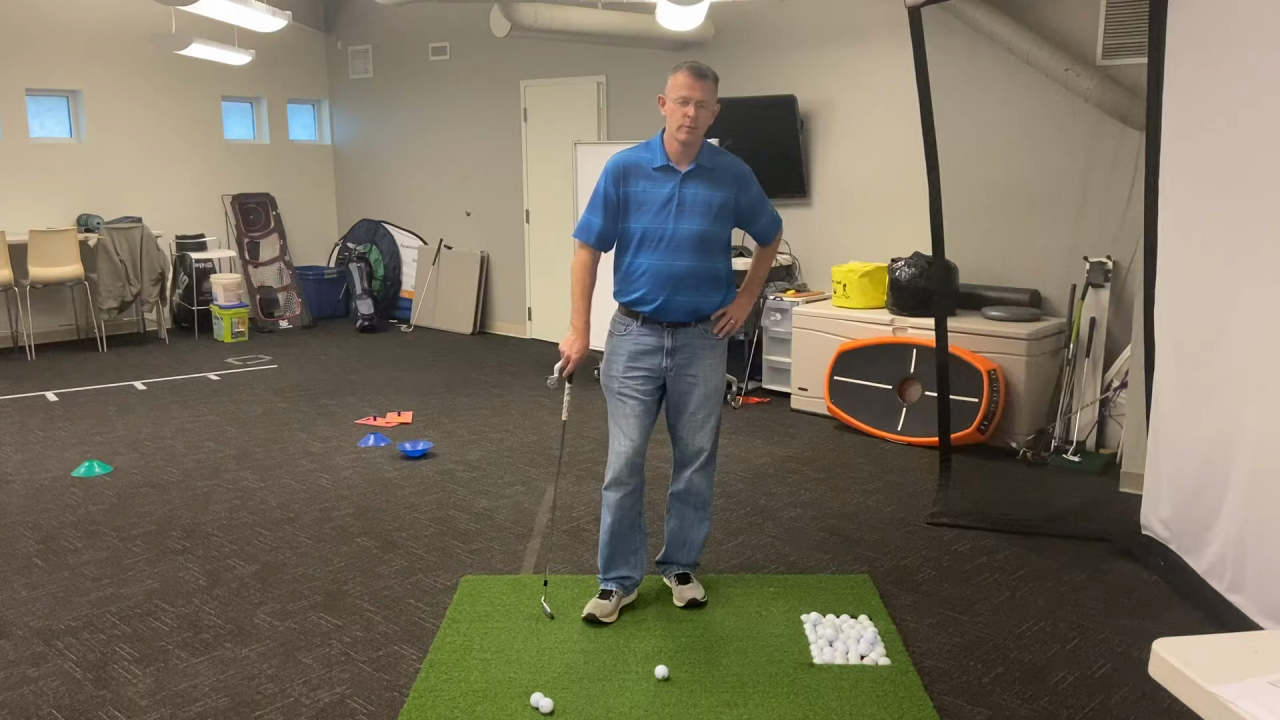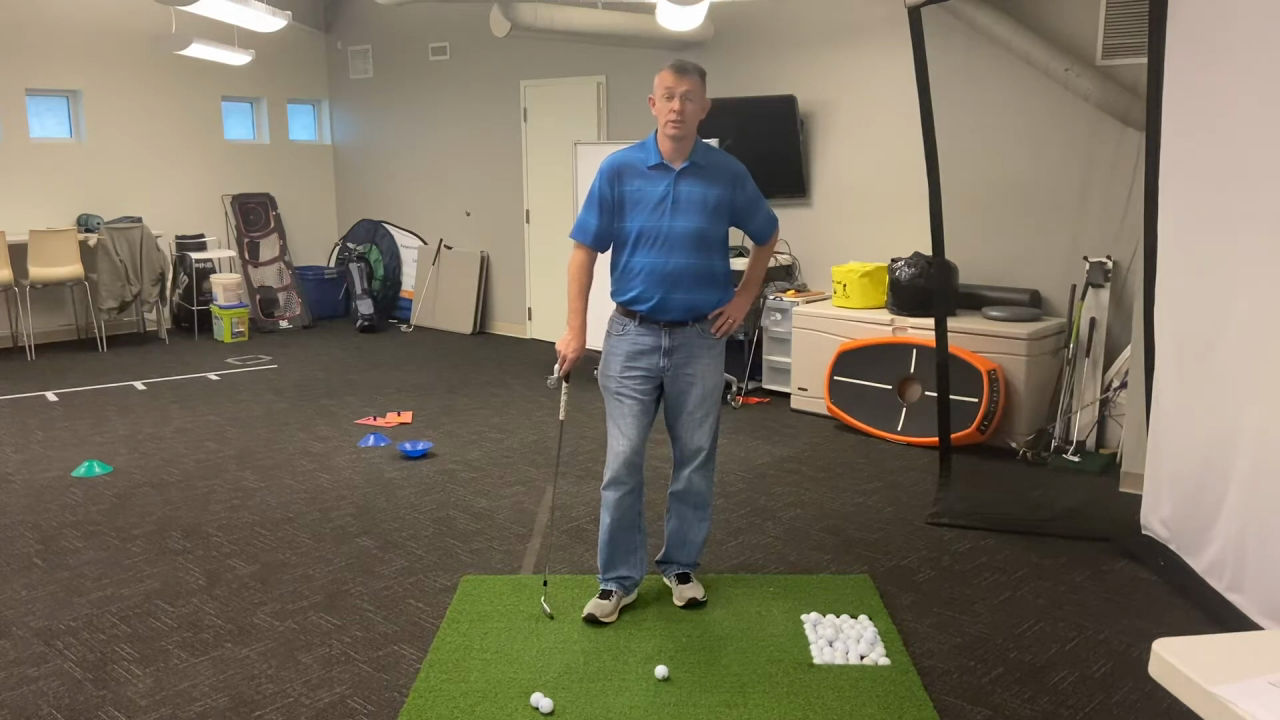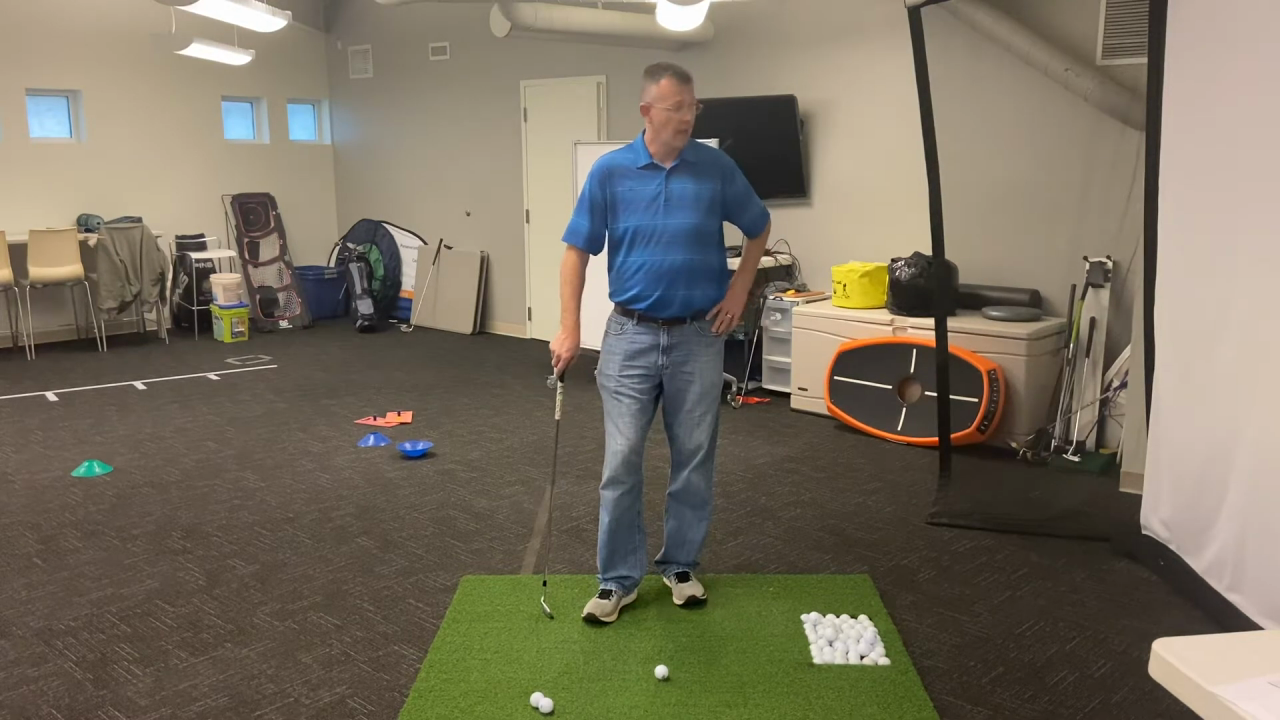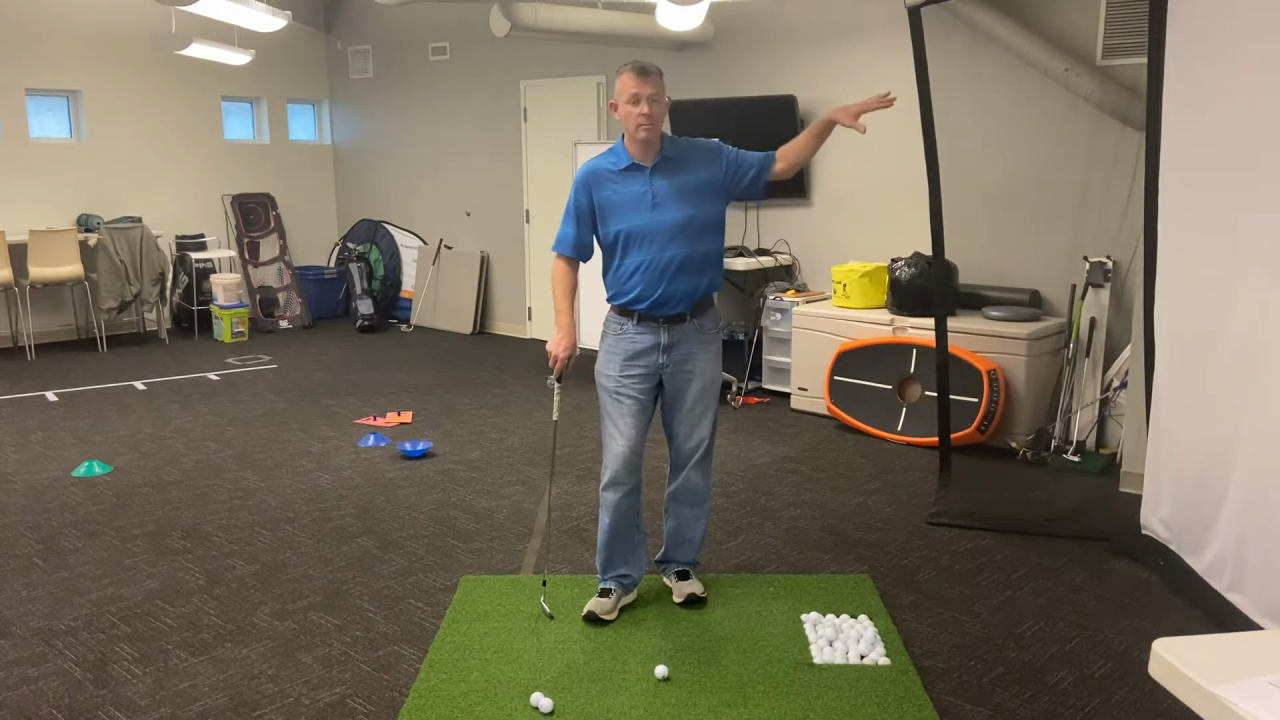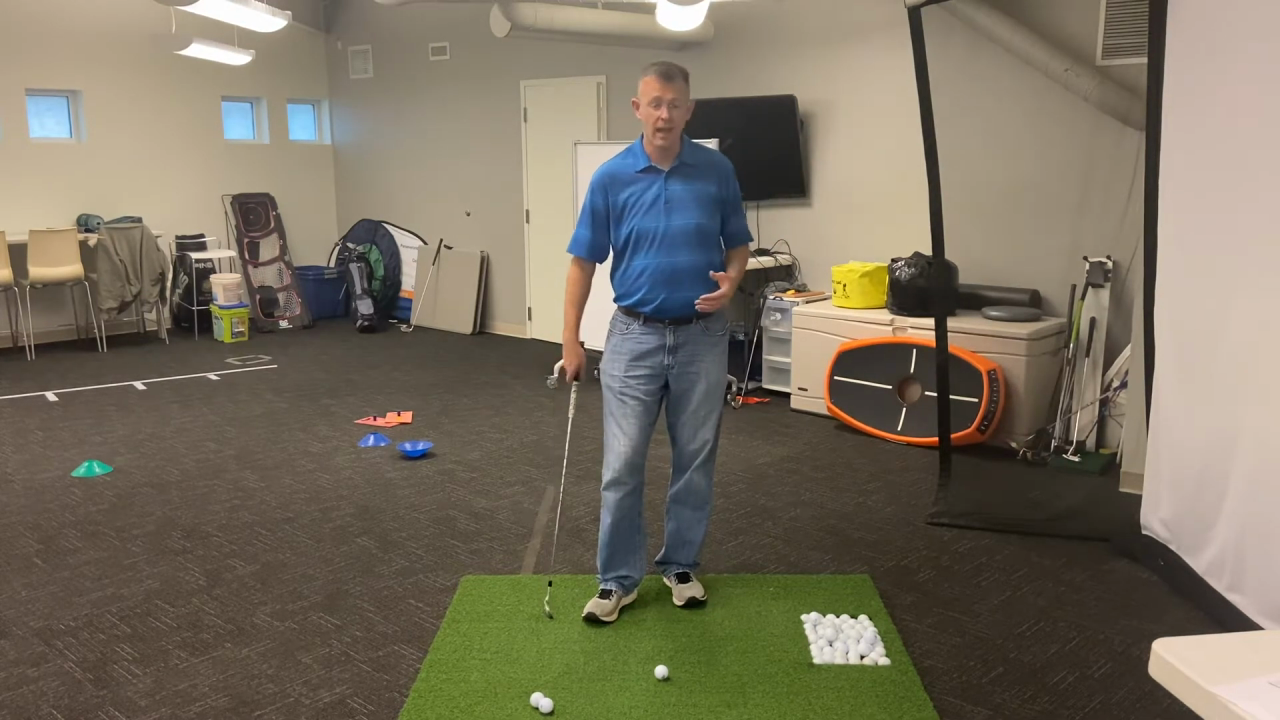
dt=1s
person 1, frame 1
left shoulder: (734, 175)
right shoulder: (624, 168)
left elbow: (770, 236)
right elbow: (588, 249)
left wrist: (747, 298)
right wrist: (578, 329)
left hip: (702, 339)
right hip: (635, 335)
left knee: (695, 461)
right knee: (624, 462)
left ankle: (680, 565)
right ankle: (618, 579)
person 1, frame 2
left shoulder: (727, 173)
right shoulder: (618, 169)
left elbow: (766, 235)
right elbow: (585, 250)
left wrist: (744, 298)
right wrist: (575, 329)
left hip: (699, 338)
right hip: (632, 336)
left knee: (694, 461)
right knee: (623, 462)
left ankle: (680, 565)
right ankle: (618, 578)
person 1, frame 3
left shoulder: (718, 168)
right shoulder: (609, 171)
left elbow: (759, 226)
right elbow: (578, 250)
left wrist: (739, 287)
right wrist: (569, 328)
left hip: (698, 335)
right hip: (631, 334)
left knee: (694, 459)
right knee: (622, 461)
left ankle: (680, 564)
right ankle: (618, 578)
person 1, frame 4
left shoulder: (708, 160)
right shoulder: (593, 177)
left elbow: (781, 164)
right elbow: (566, 257)
left wrist: (829, 119)
right wrist: (564, 328)
left hip: (696, 331)
right hip: (629, 334)
left knee: (692, 457)
right knee: (620, 462)
left ankle: (680, 563)
right ankle: (617, 577)
person 1, frame 5
left shoulder: (718, 170)
right shoulder: (610, 177)
left elbow: (738, 243)
right elbow: (583, 261)
left wrist: (731, 281)
right wrist: (571, 340)
left hip: (702, 335)
right hip: (634, 335)
left knee: (695, 460)
right knee: (621, 464)
left ankle: (680, 565)
right ankle: (617, 578)
